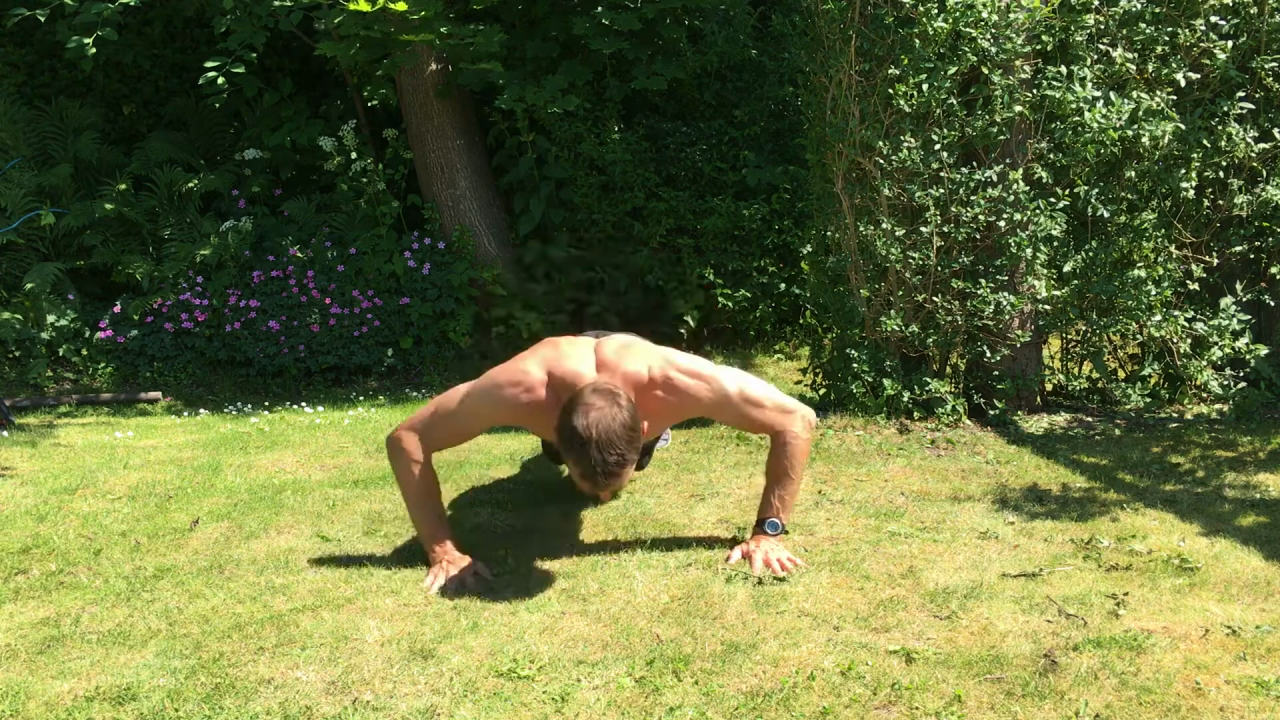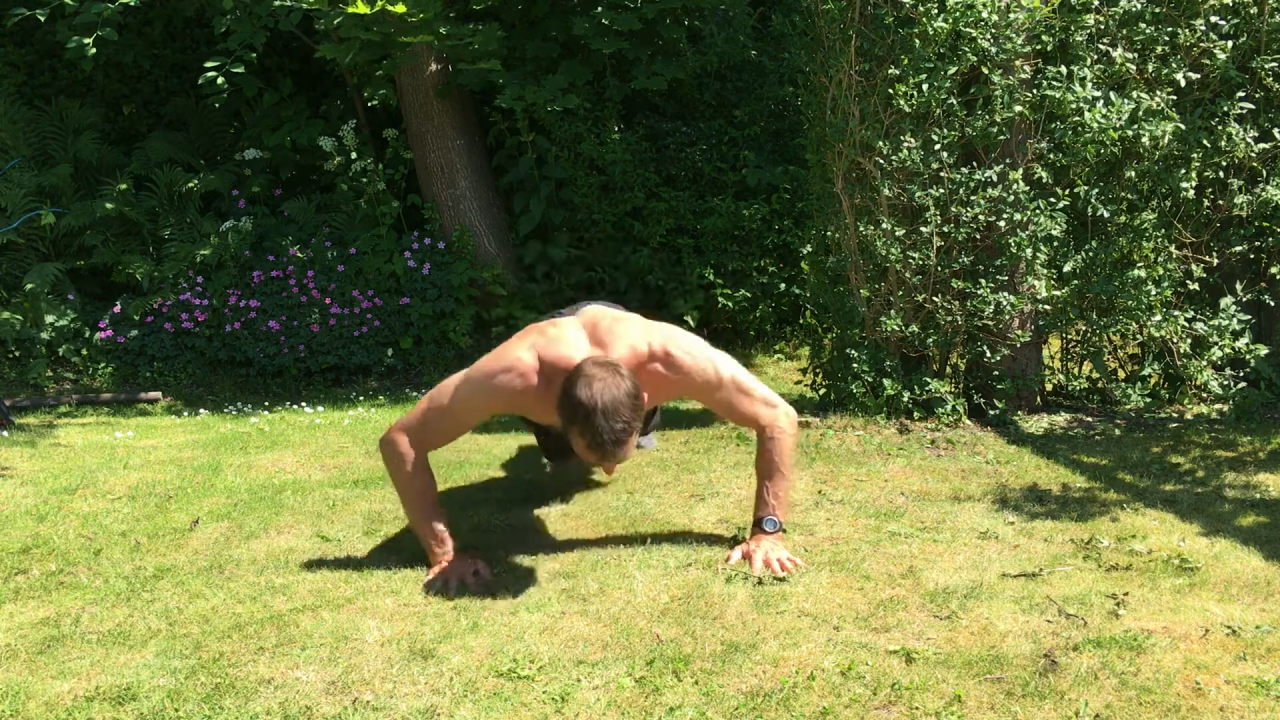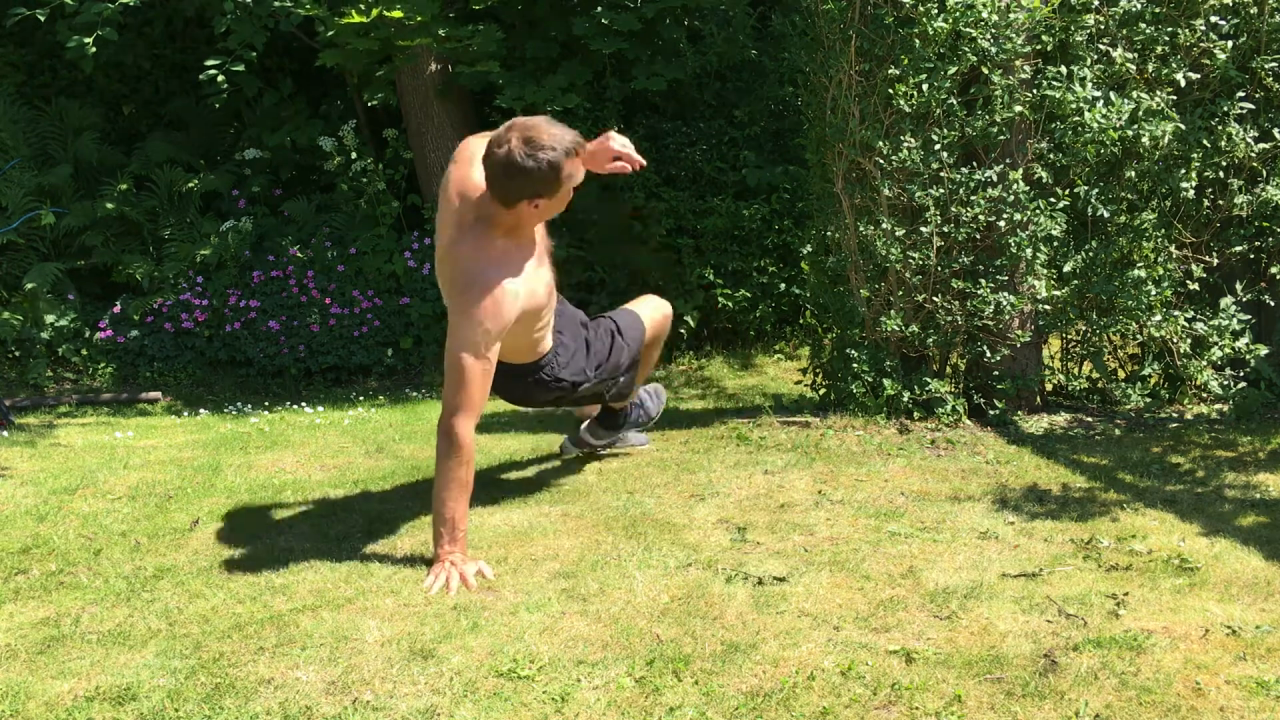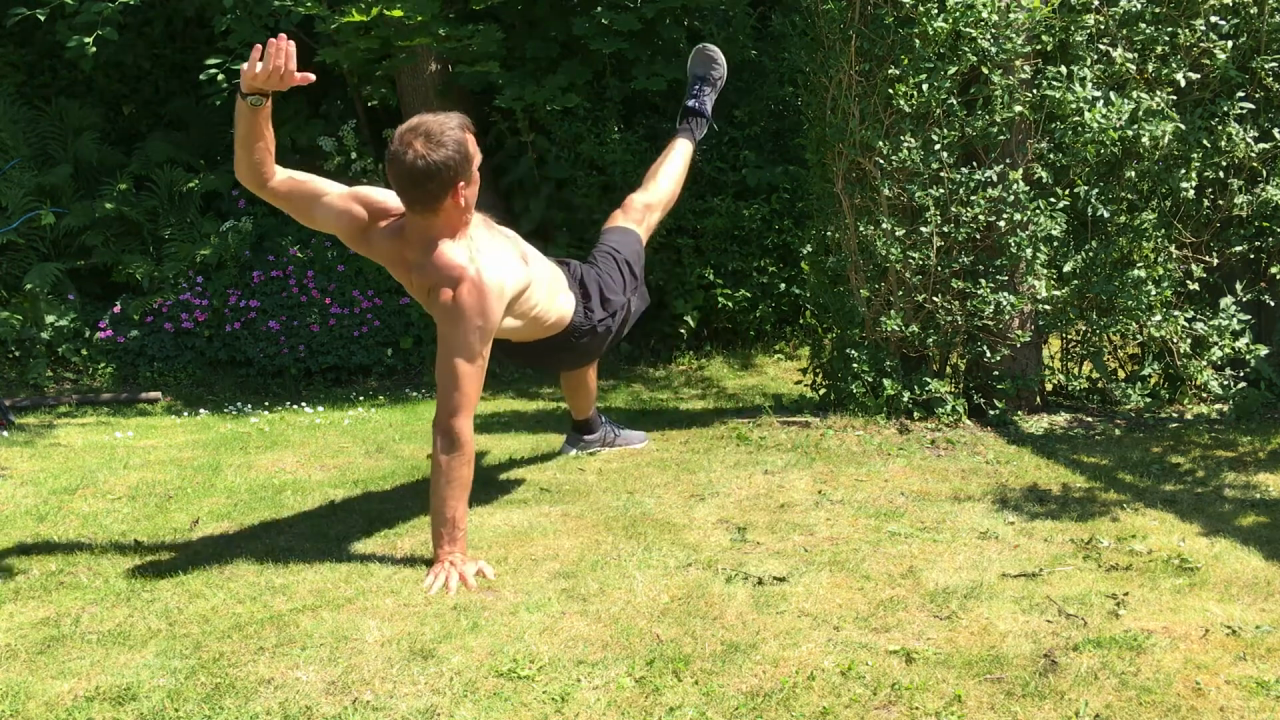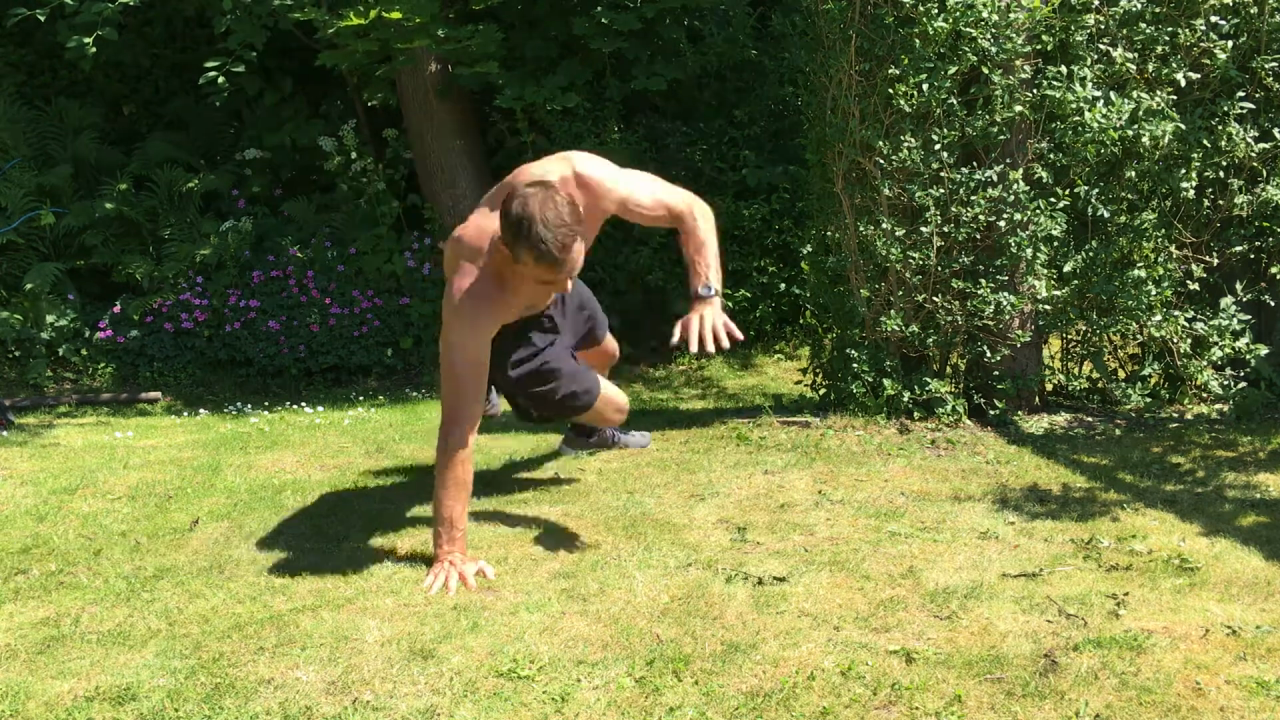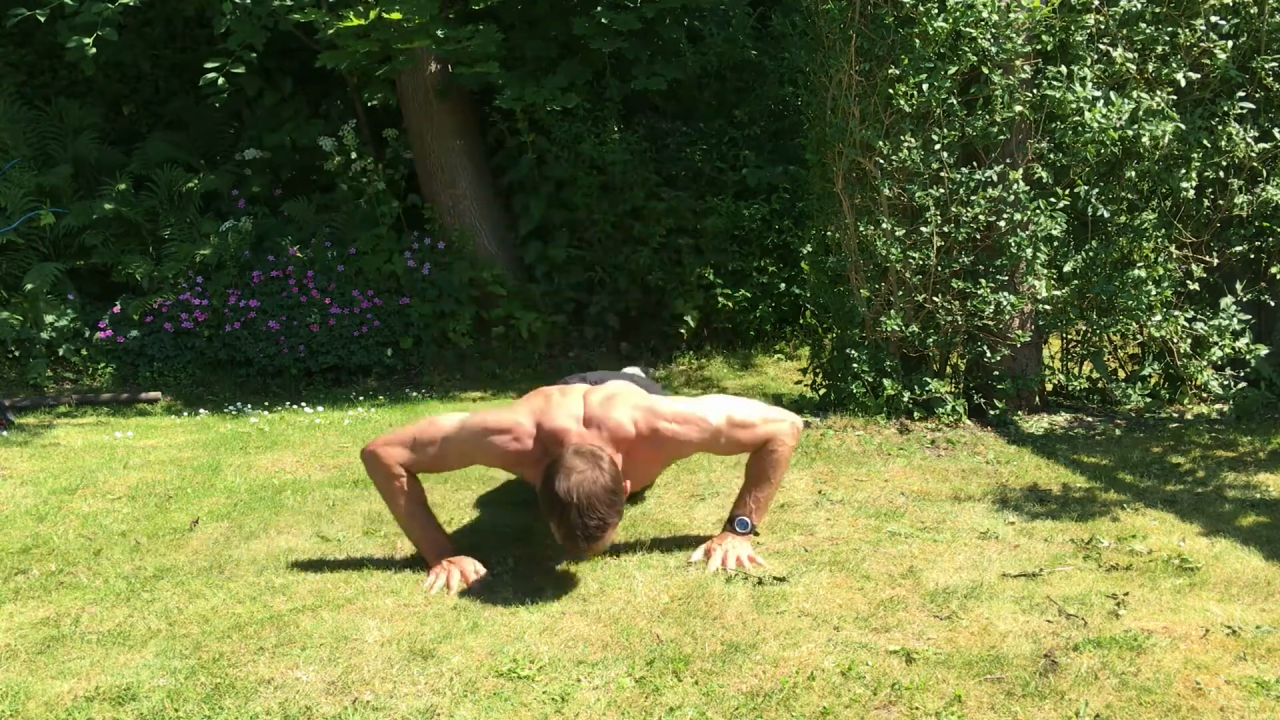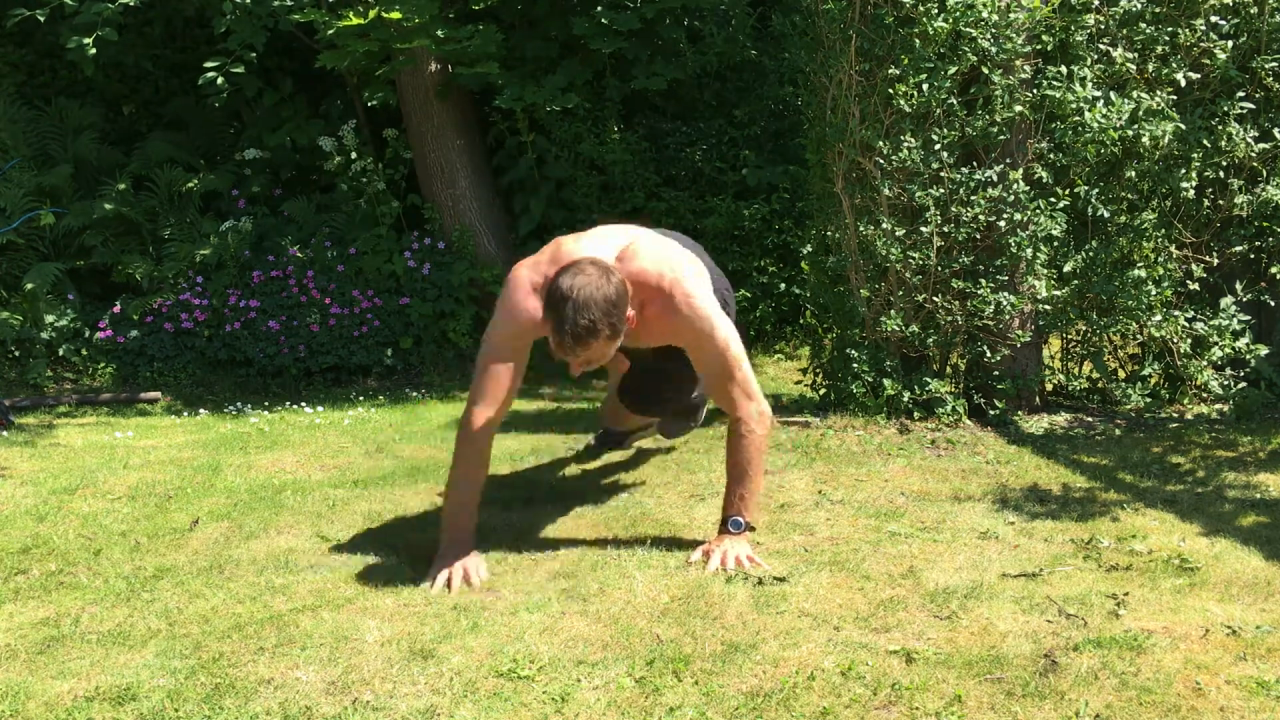
dt=0.7s
person 1, frame 1
left shoulder: (674, 384)
right shoulder: (524, 390)
left elbow: (798, 421)
right elbow: (404, 440)
left wrist: (768, 531)
right wrist: (442, 549)
person 1, frame 2
left shoulder: (673, 361)
right shoulder: (514, 377)
left elbow: (779, 419)
right elbow: (398, 440)
left wrist: (768, 529)
right wrist: (443, 552)
person 1, frame 3
left shoulder: (477, 164)
right shoulder: (490, 294)
right elbow: (457, 425)
left wrist: (584, 156)
right wrist: (449, 553)
left hip: (536, 324)
right hip: (529, 368)
left knee: (588, 327)
right knee: (656, 313)
left ankle: (599, 420)
right ankle: (610, 420)
person 1, frame 4
left shoulder: (372, 216)
right shoulder: (468, 286)
left elbow: (258, 174)
right elbow: (454, 429)
left wrist: (255, 91)
right wrist: (450, 552)
left hip: (532, 335)
right hip: (580, 314)
right knee: (639, 209)
left ankle: (587, 429)
right ankle: (692, 123)
person 1, frame 5
left shoulder: (583, 181)
right shoulder: (470, 289)
left elbow: (693, 209)
right elbow: (457, 427)
left wrist: (705, 295)
right wrist: (450, 548)
right hip: (507, 334)
left knee: (602, 351)
right knee: (613, 409)
left ankle: (590, 433)
right ankle: (488, 387)
person 1, frame 6
left shoulder: (657, 429)
right shoulder: (515, 439)
left elbow: (786, 428)
right elbow: (380, 454)
left wrist: (738, 530)
right wrist: (441, 555)
right hip: (571, 394)
person 1, frame 7
left shoulder: (686, 299)
right shoulder: (530, 290)
left elbow: (751, 411)
right elbow: (480, 413)
left wrist: (735, 530)
right wrist: (455, 536)
right knee: (620, 369)
right ankle: (633, 417)
